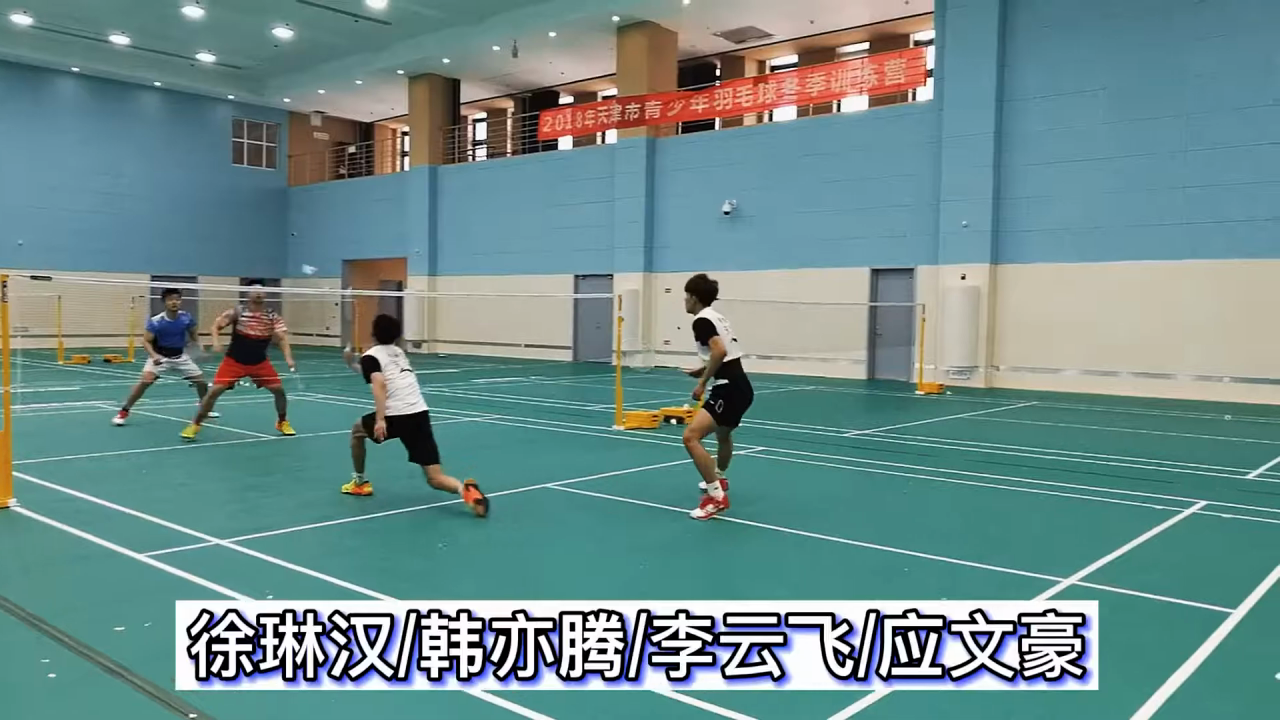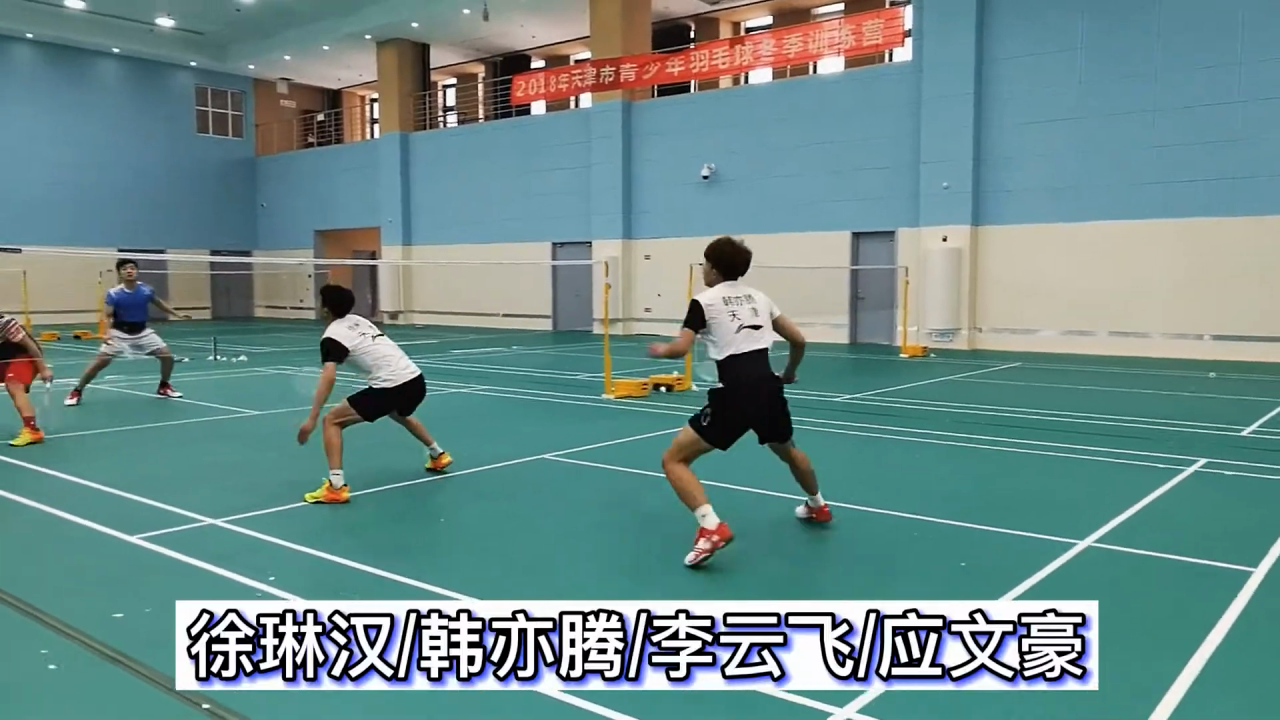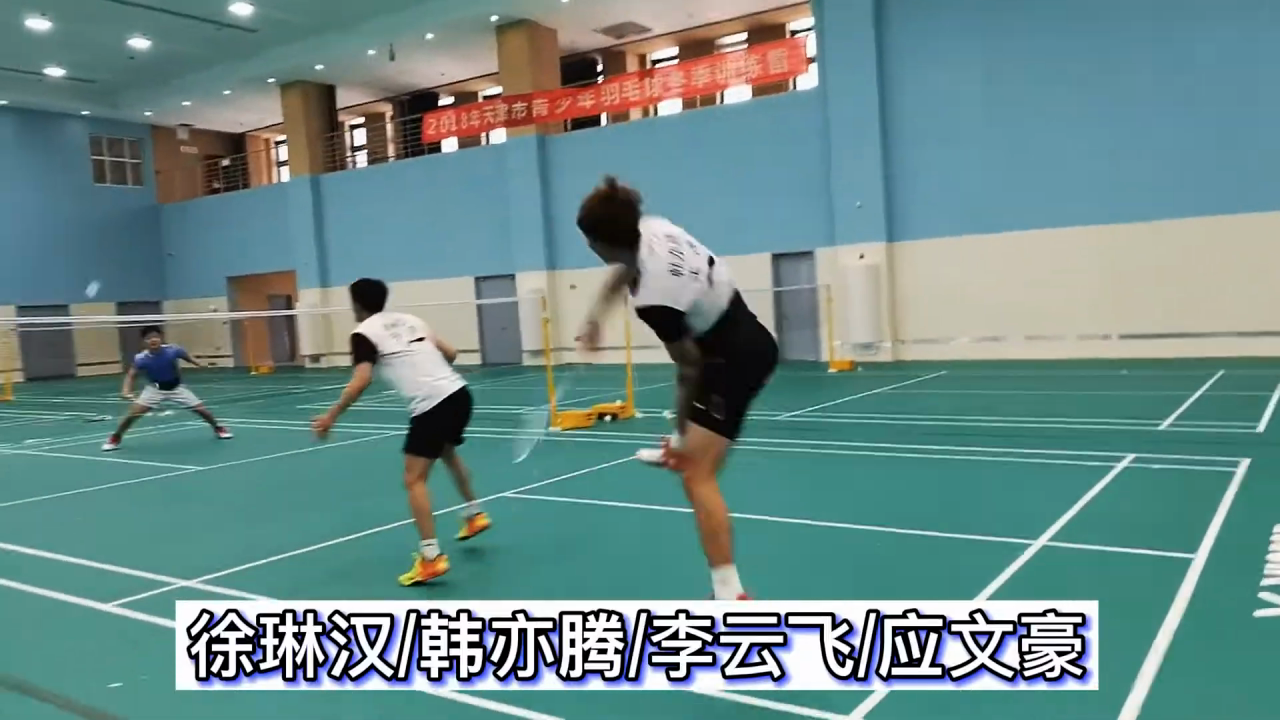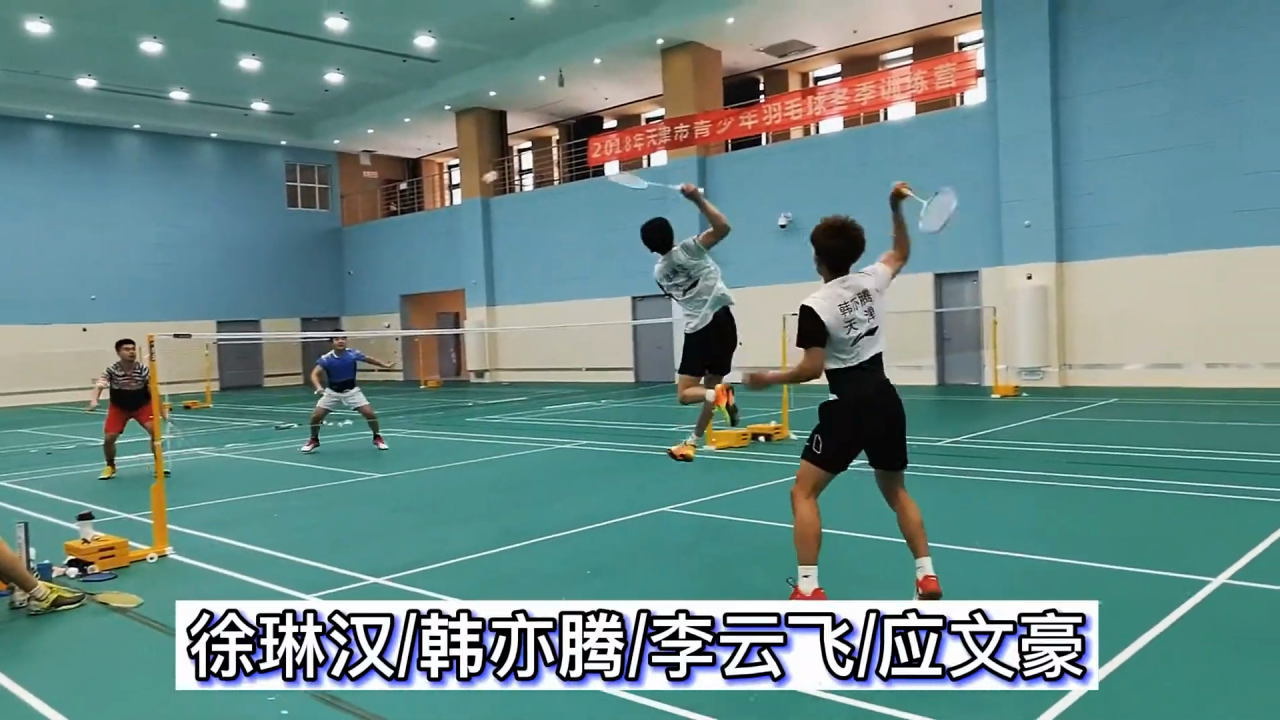
dt=1s
person 1, frame 1
left shoulder: (701, 320)
right shoulder: (716, 316)
left elbow: (719, 351)
left wrist: (703, 383)
right wrist: (704, 369)
left hip: (729, 389)
right hip: (740, 386)
left knee: (690, 437)
right knee: (722, 433)
left ankle: (717, 497)
right ankle: (719, 478)
person 1, frame 2
left shoulder: (704, 301)
right shoulder: (759, 297)
left elbow: (681, 347)
right elbow: (798, 340)
left wrist: (661, 350)
right wrist: (789, 372)
left hip: (734, 393)
right hip: (769, 388)
left knee: (673, 460)
right knee: (786, 449)
left ankle: (712, 528)
right ankle: (817, 506)
person 1, frame 3
left shoulder: (653, 299)
right shoulder: (652, 228)
left elbow: (691, 363)
right elbow: (626, 267)
left wrist: (685, 415)
right wrist: (597, 314)
left hip: (736, 361)
right hip: (752, 341)
left knee: (696, 475)
right ankle: (678, 448)
person 1, frame 4
left shoulder: (814, 306)
right shoulder: (872, 279)
left elbow: (811, 370)
right elbow: (900, 254)
left wrist: (766, 379)
right wrist: (897, 209)
left hip: (848, 407)
right hip: (885, 401)
left knee: (803, 493)
right knee: (896, 494)
left ankle: (809, 588)
right ankle: (926, 577)
person 2, frame 1
left shoulder: (370, 357)
right shoulder: (398, 353)
left elbow: (379, 384)
left wrist: (379, 420)
right wrist: (355, 365)
left hip: (394, 416)
right hip: (420, 415)
left knee: (357, 431)
right knee: (435, 478)
left ankle: (360, 482)
right ankle: (465, 489)
person 2, frame 2
left shoulder: (331, 337)
right shoulder: (359, 320)
left elbow: (328, 378)
left wrist: (312, 419)
left hip: (392, 386)
right hip: (416, 380)
left knee: (332, 421)
right knee: (399, 415)
left ankle: (336, 486)
right ankle: (438, 455)
person 2, frame 3
left shoulder: (363, 333)
right shoulder: (407, 319)
left elbow: (361, 380)
right elbow: (448, 353)
left wrist: (331, 416)
left hip: (431, 406)
right hip: (458, 393)
left knee: (413, 480)
right knee: (448, 452)
left ankle: (431, 558)
right ankle: (474, 515)
person 2, frame 4
left shoulder: (659, 271)
right shoulder: (688, 250)
right elbow: (723, 228)
right wrist: (697, 198)
left hip: (696, 331)
right hip: (721, 322)
left knee: (685, 392)
right knee: (710, 386)
left ankle: (719, 393)
right ankle: (693, 443)
